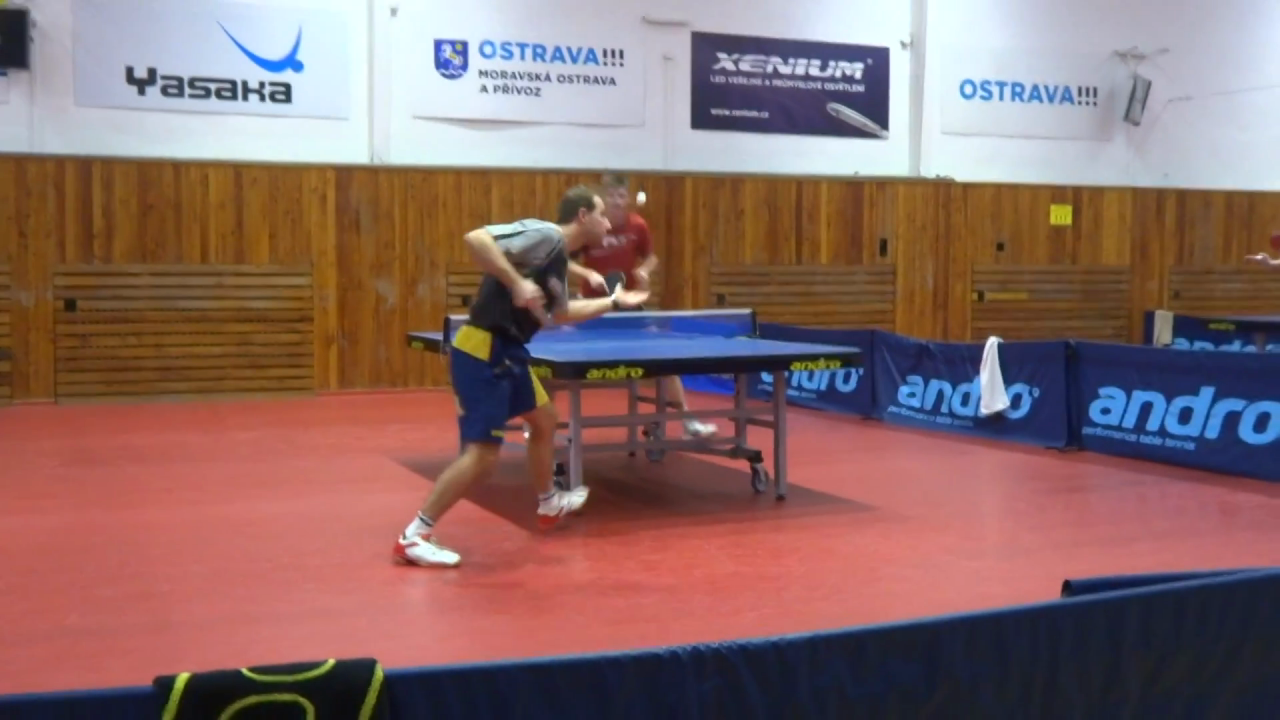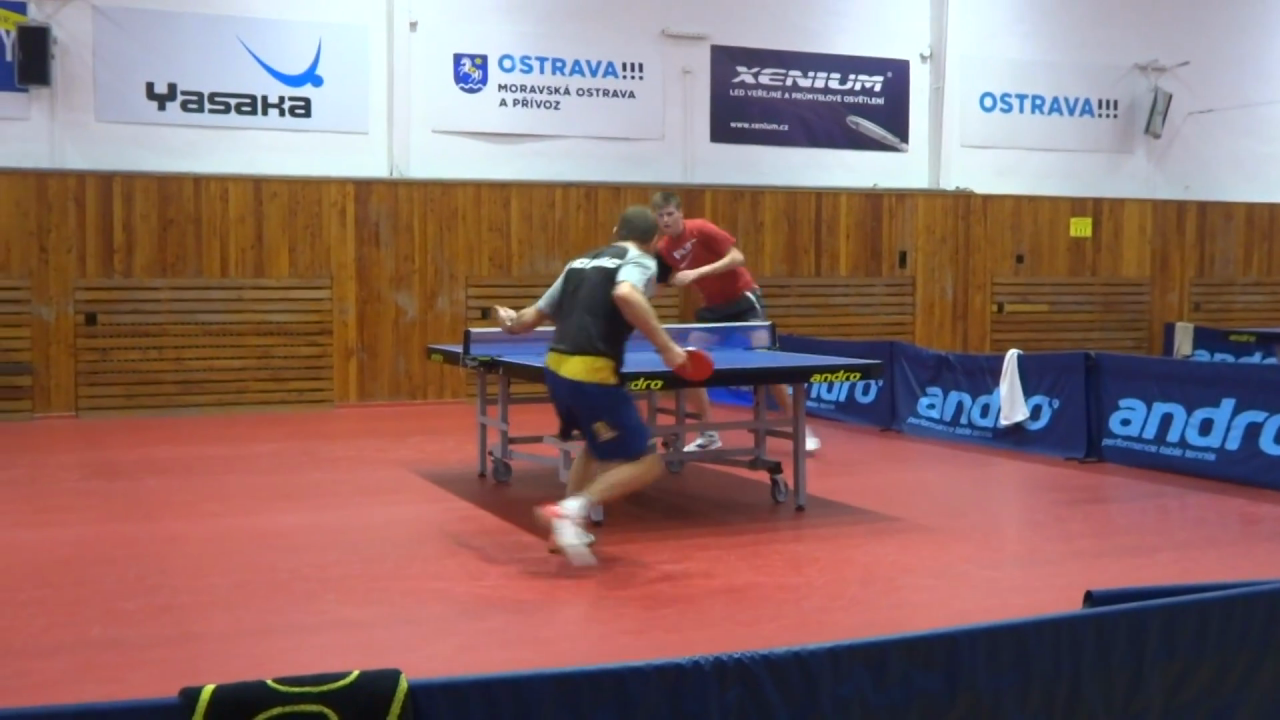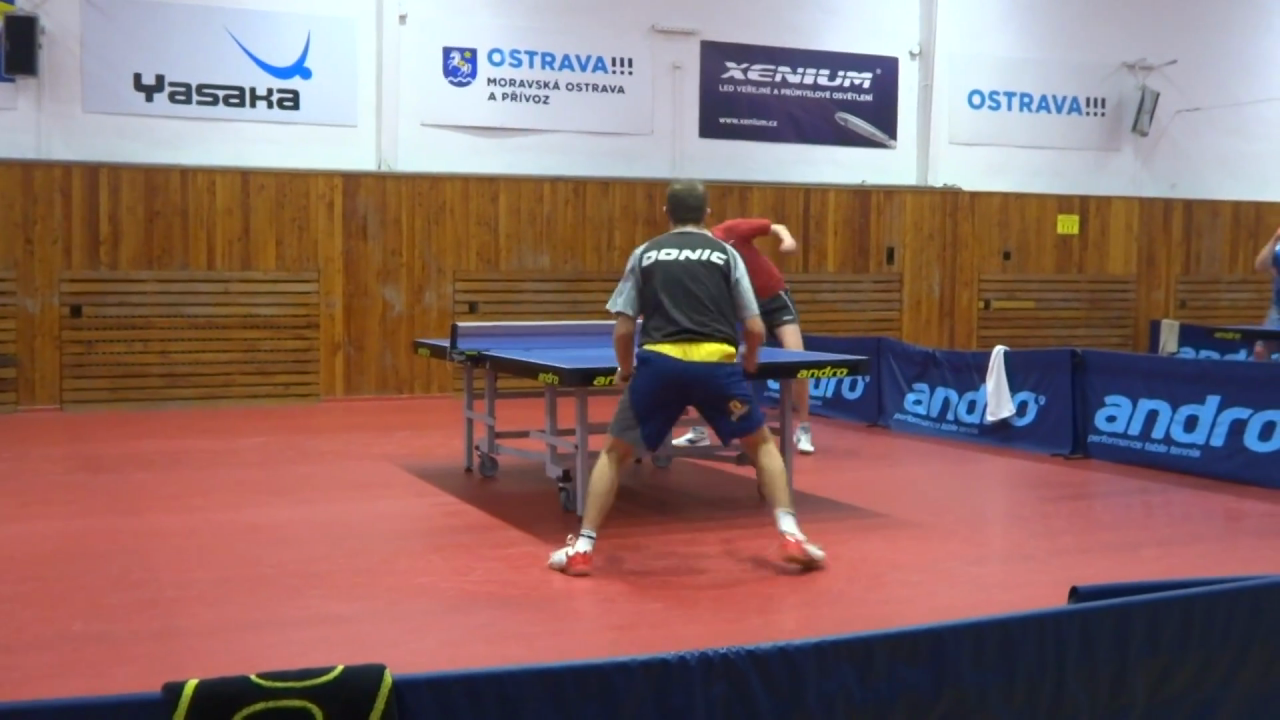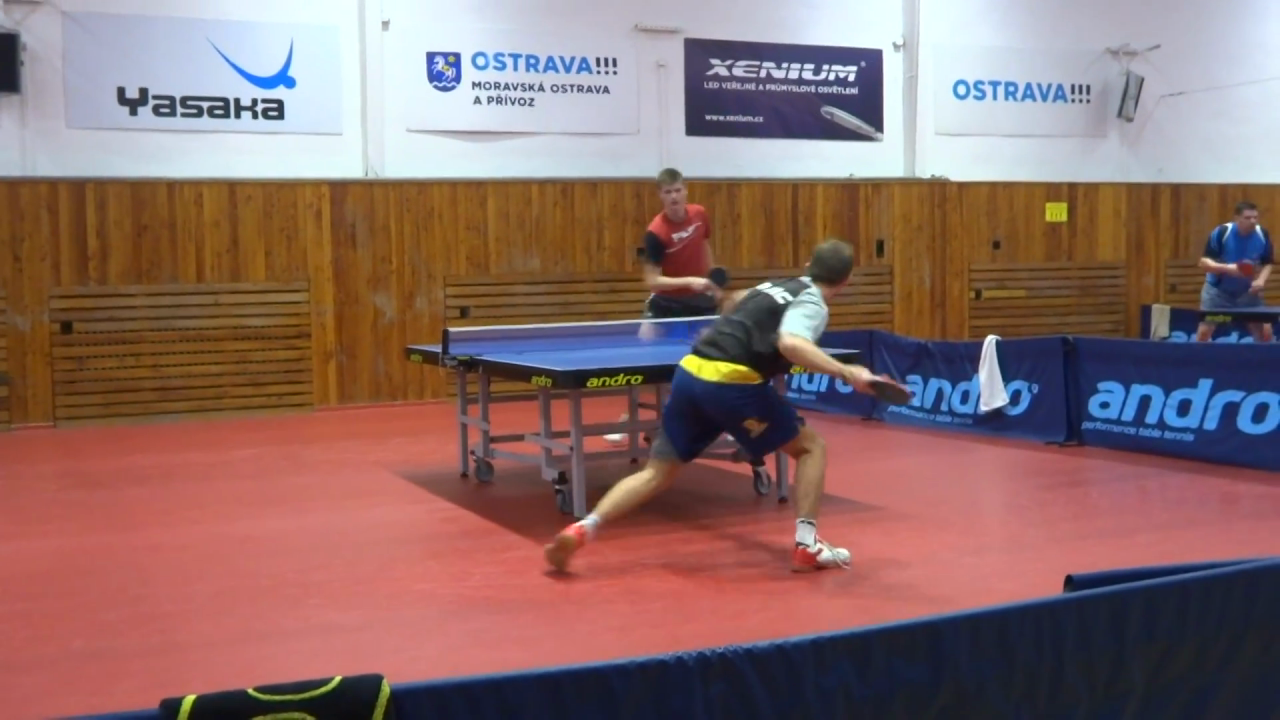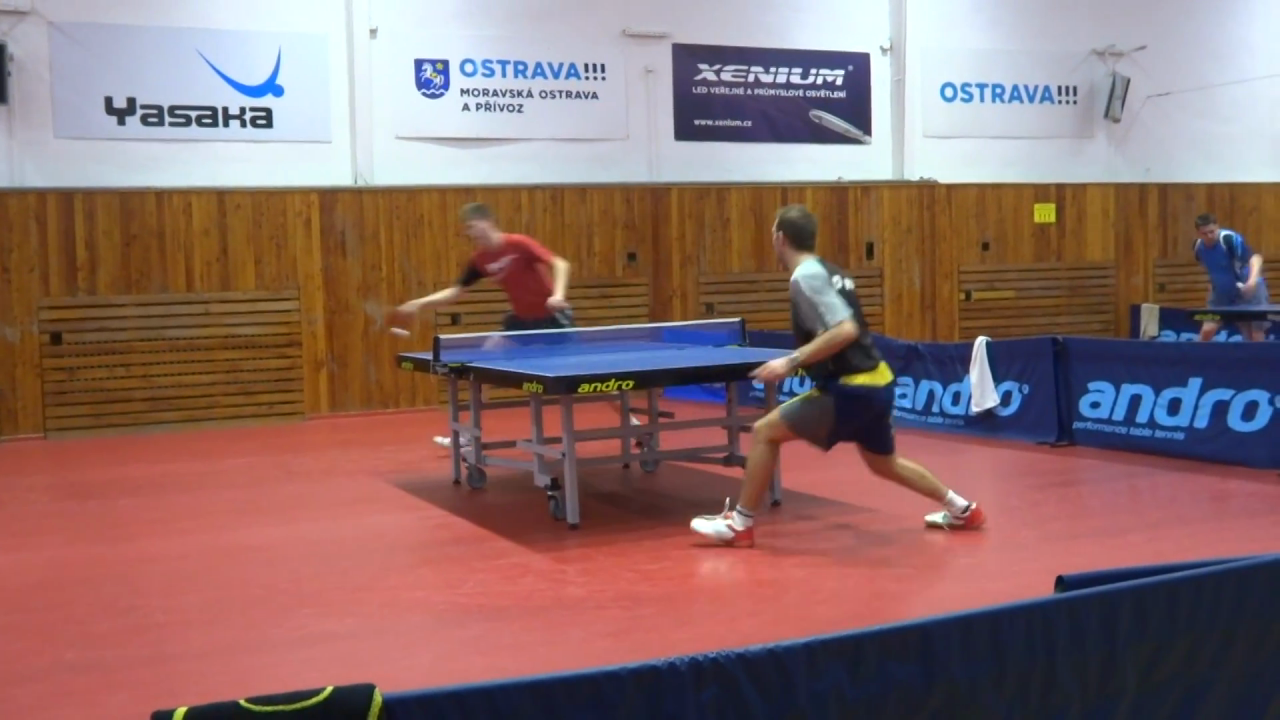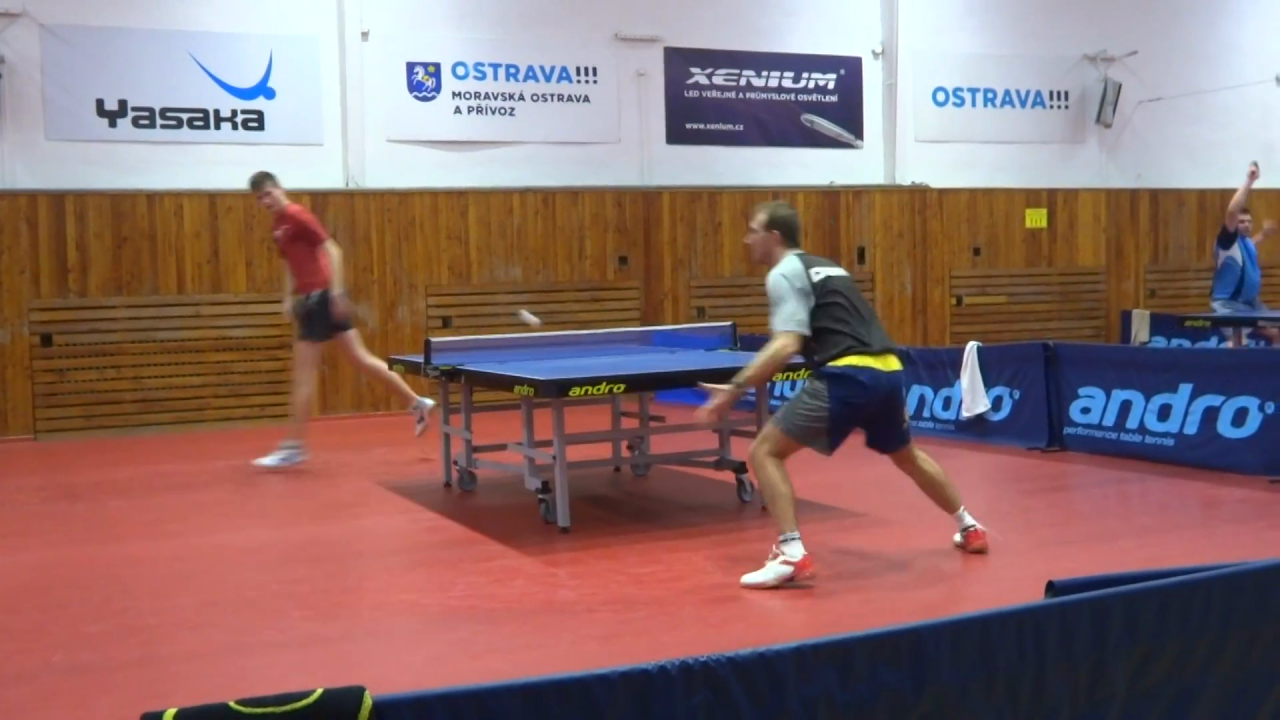
dt=0.5s
person 1, frame 1
left shoulder: (559, 257)
right shoulder: (545, 235)
left elbow: (562, 314)
right elbow: (475, 239)
left wrist: (614, 302)
right wrist: (517, 284)
left hip: (505, 352)
right hip: (482, 351)
left knee: (546, 420)
right knee: (482, 454)
left ankle: (549, 504)
right ankle: (413, 537)
person 1, frame 2
left shoulder: (580, 263)
right shoulder: (642, 263)
left elbow: (531, 317)
right elbow: (626, 294)
left wrist: (512, 322)
right wrist: (666, 347)
left hip: (558, 369)
right hip: (594, 376)
left knee: (598, 448)
right knee: (645, 466)
left ankle: (569, 526)
right ankle: (570, 511)
person 1, frame 3
left shoulder: (644, 254)
right shoulder: (727, 254)
left elbow: (623, 328)
right elbow: (755, 329)
left wrist: (626, 370)
right wrist: (750, 358)
left hip: (659, 362)
right hip: (715, 363)
left knee: (613, 454)
right knee: (762, 445)
left ankle: (582, 548)
right ankle: (790, 537)
person 1, frame 4
left shoulder: (772, 287)
right shoulder: (813, 305)
left elbow: (733, 304)
right elbow: (790, 344)
right wrist: (845, 371)
left hip: (689, 375)
right hip: (733, 385)
left knee: (656, 472)
right knee: (810, 449)
left ankle: (583, 530)
right ankle: (807, 546)
person 1, frame 5
left shoulder: (806, 277)
right shoulder: (830, 272)
left elbow: (845, 332)
left wrist: (791, 362)
right wrist: (802, 355)
left hip: (849, 390)
right hip: (875, 384)
left knee: (764, 433)
right knee: (883, 462)
left ankle: (740, 523)
right ankle: (961, 508)
person 1, frame 6
left shoulder: (784, 275)
right shoulder: (824, 268)
left elbow: (786, 346)
left wrist: (734, 389)
left hip: (855, 379)
right hip: (888, 373)
left knee: (765, 454)
right knee: (905, 456)
left ankle: (791, 556)
right ankle: (968, 527)
person 2, frame 1
left shoulder: (638, 226)
left elbow: (652, 258)
left wrist: (644, 272)
right wrist: (589, 275)
right hip: (593, 302)
left ankle: (688, 420)
person 2, frame 2
left shoulder: (701, 229)
right shoulder: (662, 249)
left elbow: (737, 258)
right elbow: (661, 283)
left wrist: (698, 272)
left hip: (741, 296)
right hip: (713, 306)
left ankle: (801, 428)
right ankle: (710, 434)
person 2, frame 3
left shoulder: (731, 230)
left elbow: (777, 227)
left wrist: (788, 239)
left hip: (774, 296)
left ankle: (802, 428)
right ankle: (700, 430)
person 2, frame 4
left shoulder: (700, 214)
right shoulder: (656, 231)
right elbow: (651, 281)
left wrist: (711, 282)
right wrist: (689, 281)
left hip: (699, 298)
right hip: (665, 301)
right ankle: (628, 423)
person 2, frame 5
left shoulder: (518, 243)
right shoulder: (478, 260)
left elbow: (560, 264)
right elbow: (454, 292)
left wrist: (559, 293)
right wrist: (419, 303)
left hip: (552, 316)
right hip: (521, 320)
left ankle: (629, 423)
person 2, frame 6
left shoulder: (297, 215)
right shoulder: (278, 222)
left elbow: (332, 250)
left wrist: (337, 292)
right wrist: (291, 295)
left hip: (320, 295)
right hip: (312, 296)
left knee: (304, 370)
right knee: (359, 358)
left ankle: (294, 447)
right ankle: (417, 402)
